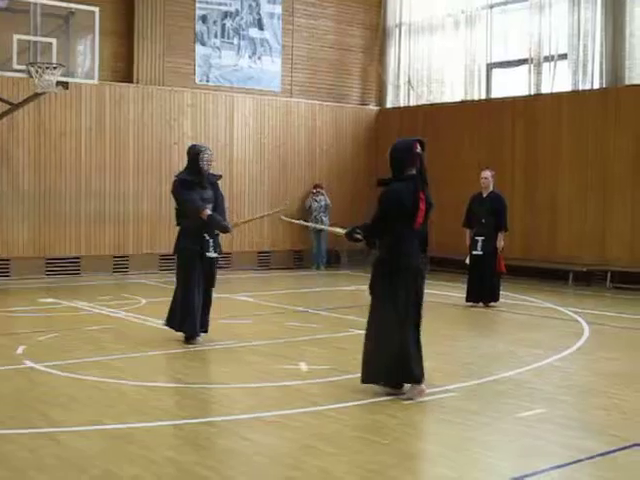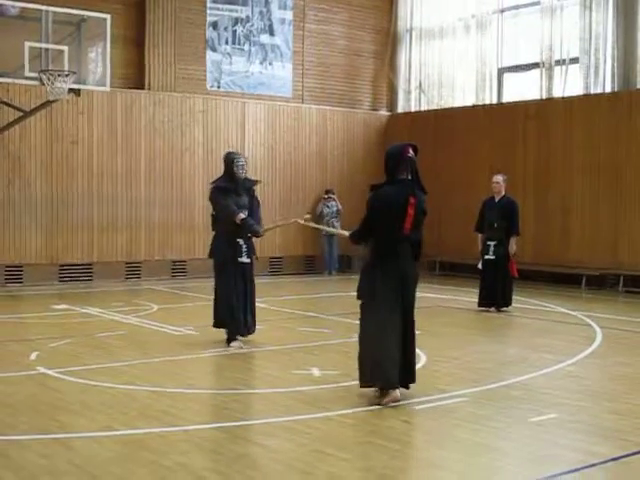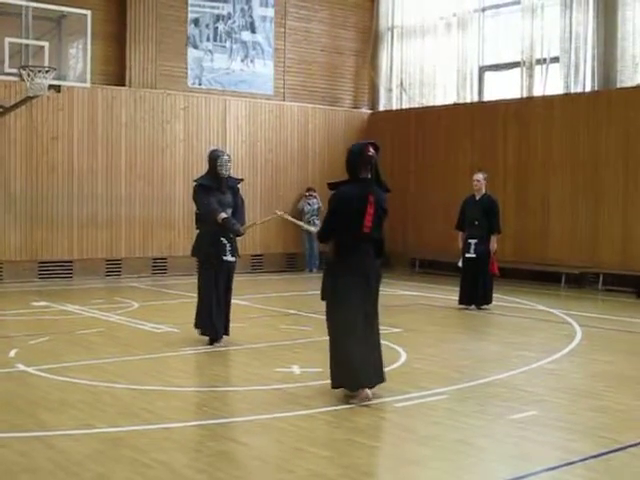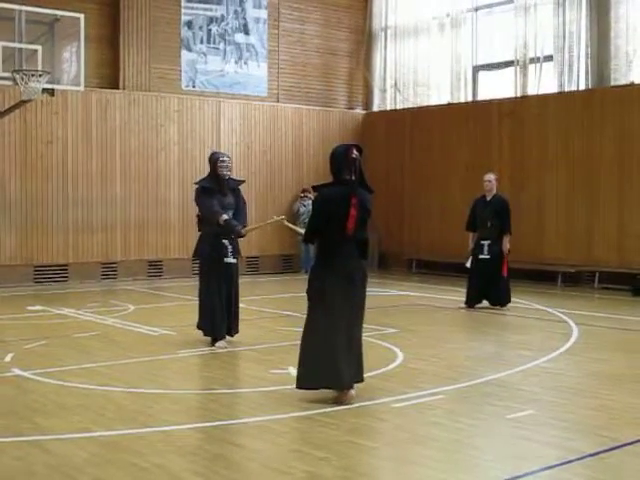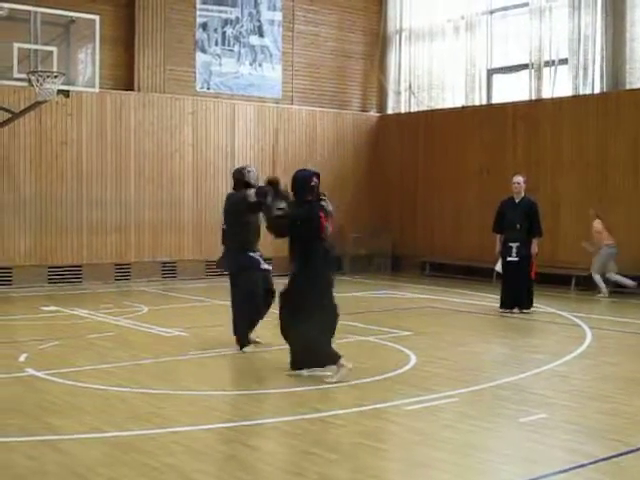
dt=1s
person 1, frame 1
left shoulder: (393, 192)
right shoulder: (422, 191)
left elbow: (378, 226)
left wrist: (356, 232)
right wrist: (366, 232)
left hip: (395, 262)
right hip: (415, 260)
left knee: (394, 318)
right knee: (408, 317)
left ankle: (414, 379)
right ankle: (395, 379)
person 1, frame 2
left shoulder: (382, 195)
right shoulder: (418, 196)
left elbow: (367, 230)
right elbow: (413, 230)
left wrist: (355, 237)
left hip: (384, 266)
right hip: (408, 266)
left knee: (380, 323)
right knee: (401, 321)
left ankle: (389, 385)
right ankle: (398, 380)
person 1, frame 3
left shoulder: (342, 194)
right shoulder: (379, 196)
left elbow: (326, 232)
right elbow: (375, 230)
left wrist: (323, 236)
left hip: (345, 265)
right hip: (370, 265)
left knee: (347, 324)
right knee: (365, 321)
left ankle: (361, 384)
right ankle: (360, 380)
person 1, frame 4
left shoulder: (326, 196)
right shoulder: (364, 197)
left elbow: (311, 234)
right elbow: (360, 231)
left wrist: (310, 237)
left hip: (330, 267)
right hip: (355, 267)
left knee: (328, 325)
right knee: (349, 323)
left ankle: (343, 385)
right ankle: (347, 381)
person 1, frame 5
left shoulder: (299, 214)
right shoulder: (319, 208)
left elbow: (277, 229)
right wrist: (278, 191)
left hip: (308, 275)
right hip: (321, 273)
left knee: (304, 323)
left ankle: (338, 364)
right ankle: (302, 359)
person 2, frame 1
left shoulder: (212, 181)
right shoulder: (182, 183)
left elbow: (219, 205)
right elbow: (196, 206)
left wrist: (221, 222)
right wrist: (215, 221)
left hip: (209, 238)
right hip: (190, 239)
left knee: (206, 283)
right knee: (190, 285)
left ankle: (197, 326)
right ankle: (190, 331)
person 2, frame 2
left shoulder: (248, 188)
right shoulder: (219, 190)
left elbow: (255, 210)
right elbow: (230, 211)
left wrist: (254, 226)
right wrist: (248, 224)
left hip: (244, 243)
right hip: (225, 244)
left knee: (245, 287)
right knee: (229, 289)
left ankle: (239, 329)
right ankle: (233, 334)
person 2, frame 3
left shoulder: (233, 187)
right shoulder: (202, 188)
left elbow: (239, 209)
right elbow: (211, 209)
left wrist: (237, 225)
right wrist: (228, 222)
left hip: (228, 243)
right hip: (209, 243)
left knee: (224, 288)
right knee: (210, 288)
left ankle: (218, 329)
right ankle: (213, 332)
person 2, frame 4
left shoulder: (234, 188)
right shoulder: (204, 190)
left elbow: (241, 210)
right elbow: (213, 211)
left wrist: (239, 227)
right wrist: (231, 224)
left hip: (230, 243)
right hip: (211, 244)
left knee: (230, 288)
right knee: (213, 289)
left ankle: (222, 331)
right ankle: (216, 334)
person 2, frame 5
left shoulder: (255, 198)
right shoulder: (234, 200)
right elbow: (248, 196)
left hip: (251, 253)
right hip: (237, 254)
left knee: (264, 291)
right knee: (249, 293)
left ankle: (243, 334)
right ankle: (243, 338)
person 3, frame 1
left shoulder: (498, 199)
right shoulder: (474, 198)
left elbow: (502, 222)
right elbow: (468, 219)
left wrist: (500, 239)
right wrist: (468, 237)
left hip: (491, 239)
right hip: (476, 238)
left knee: (490, 269)
right knee: (475, 268)
left ankle: (488, 298)
right ankle: (475, 297)
person 3, frame 2
left shoulder: (510, 203)
right shoulder: (487, 203)
left elbow: (514, 227)
right elbow: (480, 224)
left wrist: (512, 244)
right wrist: (480, 242)
left hip: (503, 243)
right hip: (488, 243)
left knee: (503, 274)
right knee: (487, 273)
left ankle: (500, 303)
right ankle: (487, 302)
person 3, frame 3
left shoulder: (491, 202)
right shoulder: (467, 201)
left elbow: (495, 226)
right elbow: (461, 223)
left wrist: (493, 242)
right wrist: (461, 240)
left hip: (484, 242)
right hip: (469, 241)
left knee: (483, 271)
right knee: (468, 271)
left ankle: (481, 300)
right ankle: (468, 300)
person 3, frame 4
left shoulder: (502, 202)
right shoulder: (478, 202)
left elbow: (506, 226)
right elbow: (472, 224)
left wrist: (506, 243)
right wrist: (471, 242)
left hip: (497, 243)
right hip: (480, 242)
left knee: (498, 273)
right knee: (476, 271)
left ankle: (500, 301)
right ankle: (472, 300)
person 3, frame 5
left shoulder: (530, 204)
right shoulder: (505, 204)
left elbow: (536, 228)
right elbow: (498, 226)
left wrist: (534, 246)
right wrist: (498, 244)
left hip: (525, 245)
right hip: (508, 245)
left knee: (524, 276)
right knee: (508, 275)
left ankle: (524, 305)
right ankle: (508, 304)
